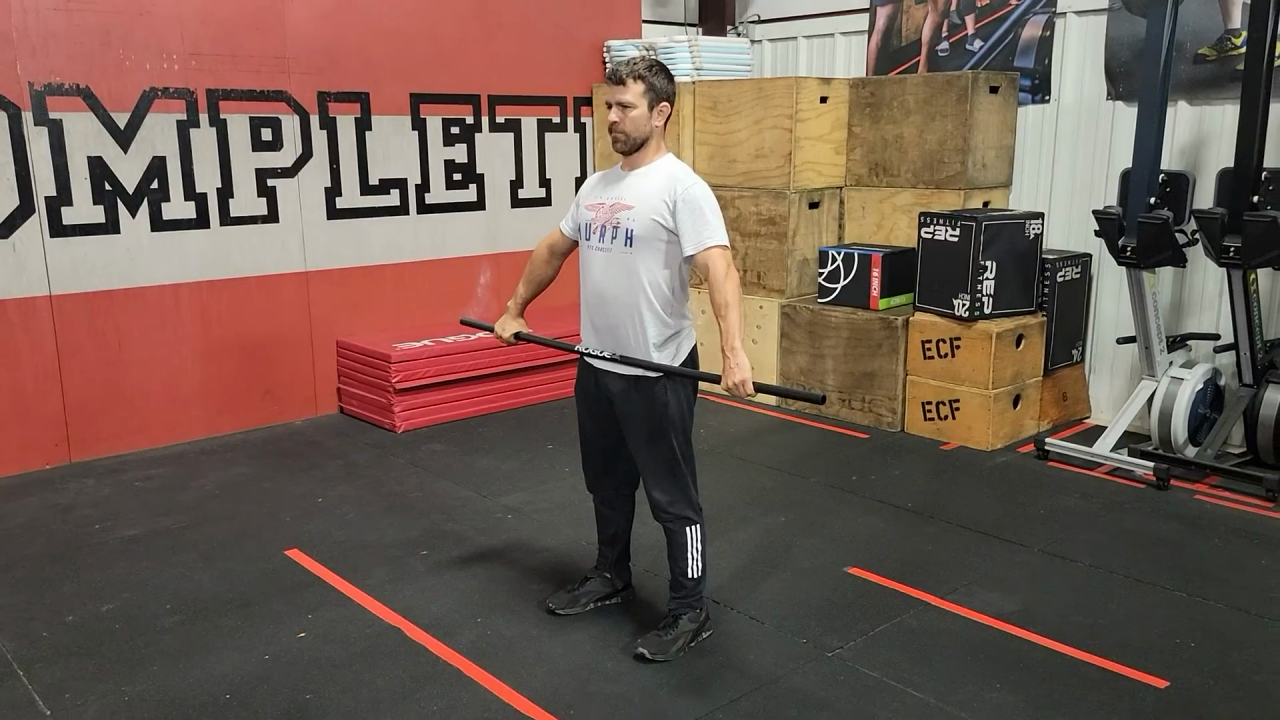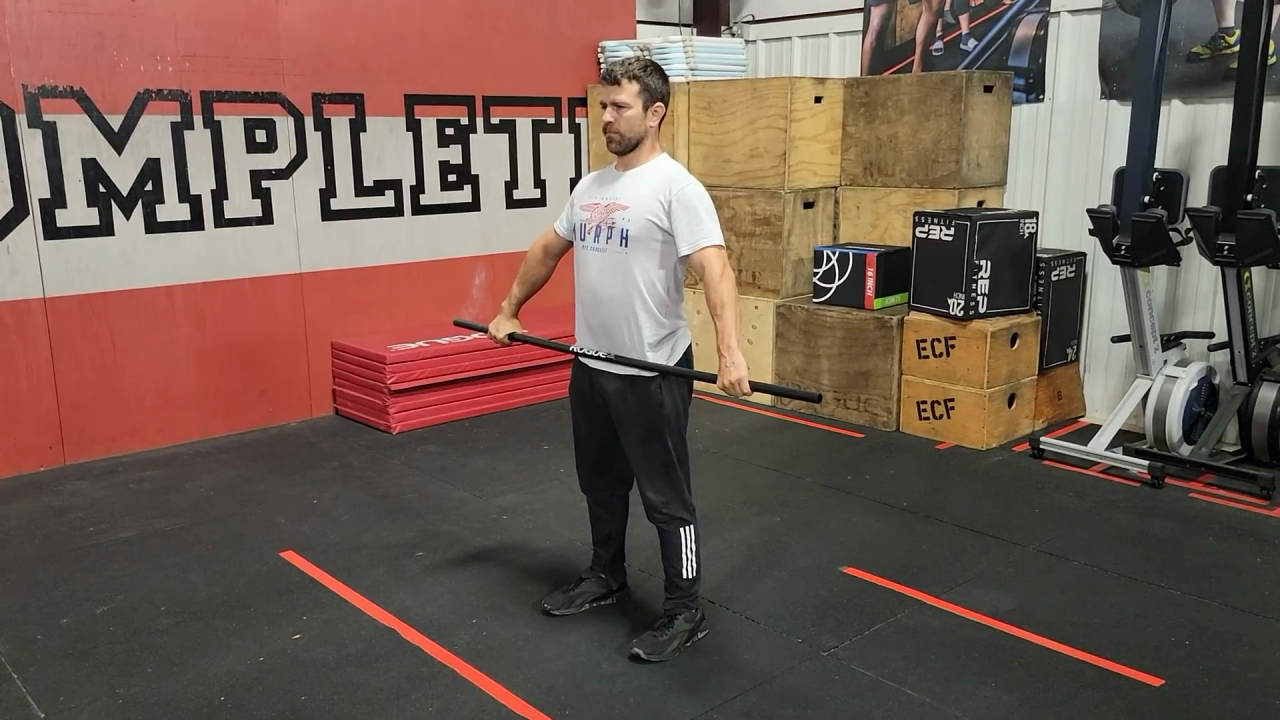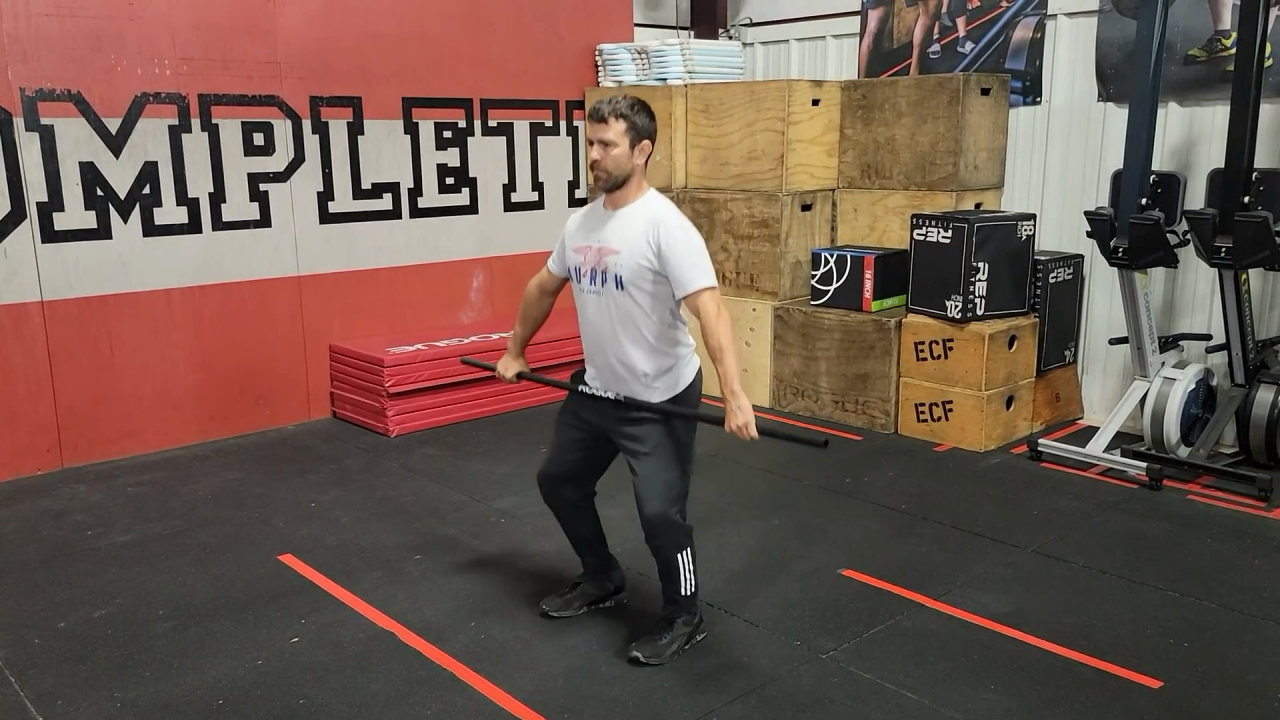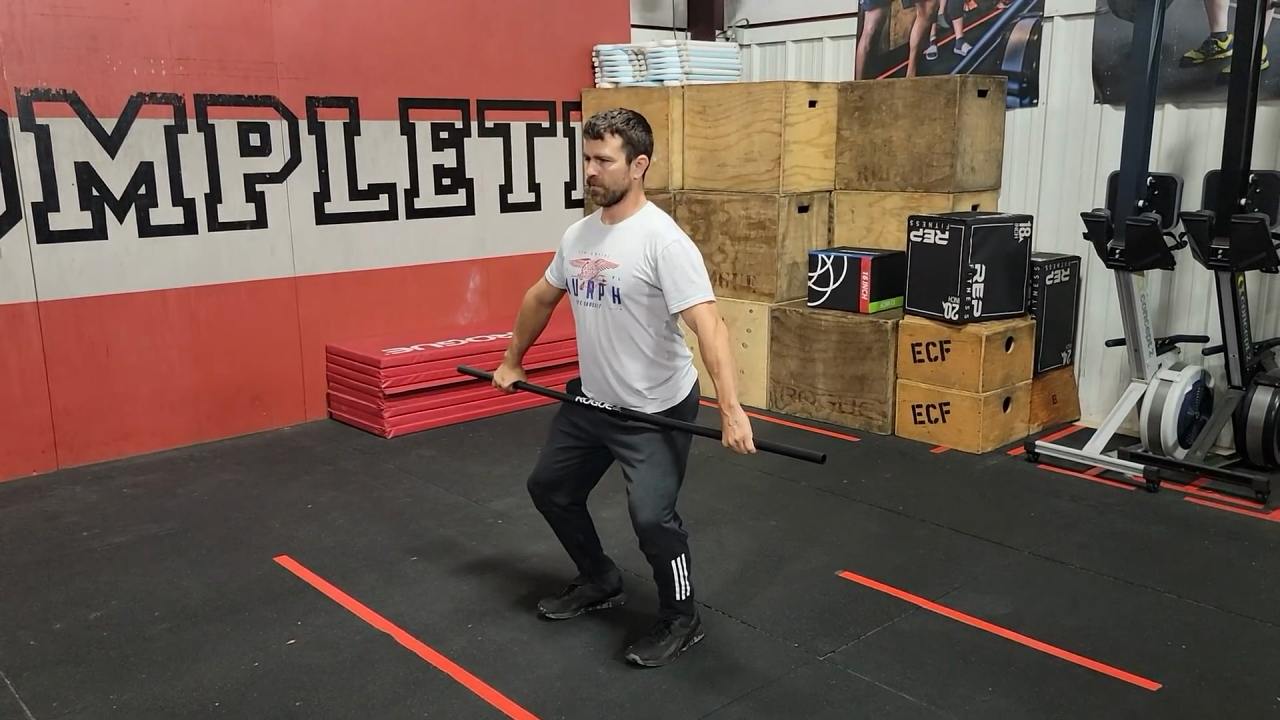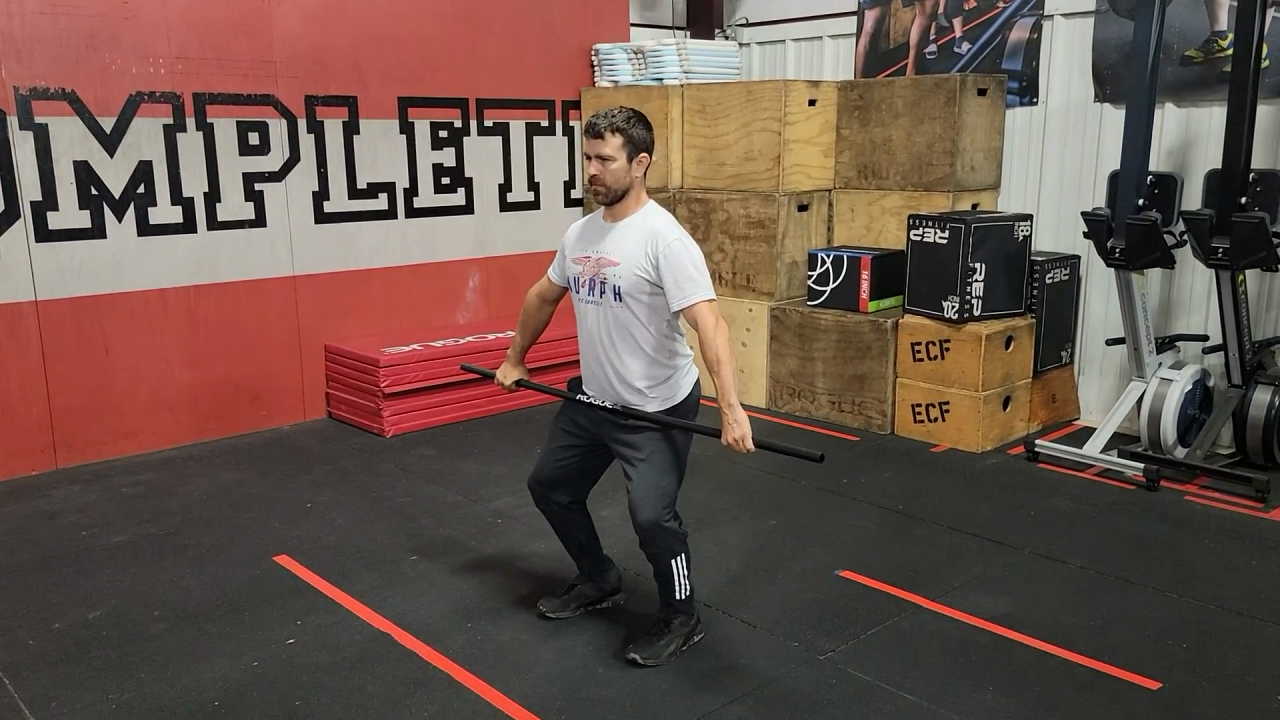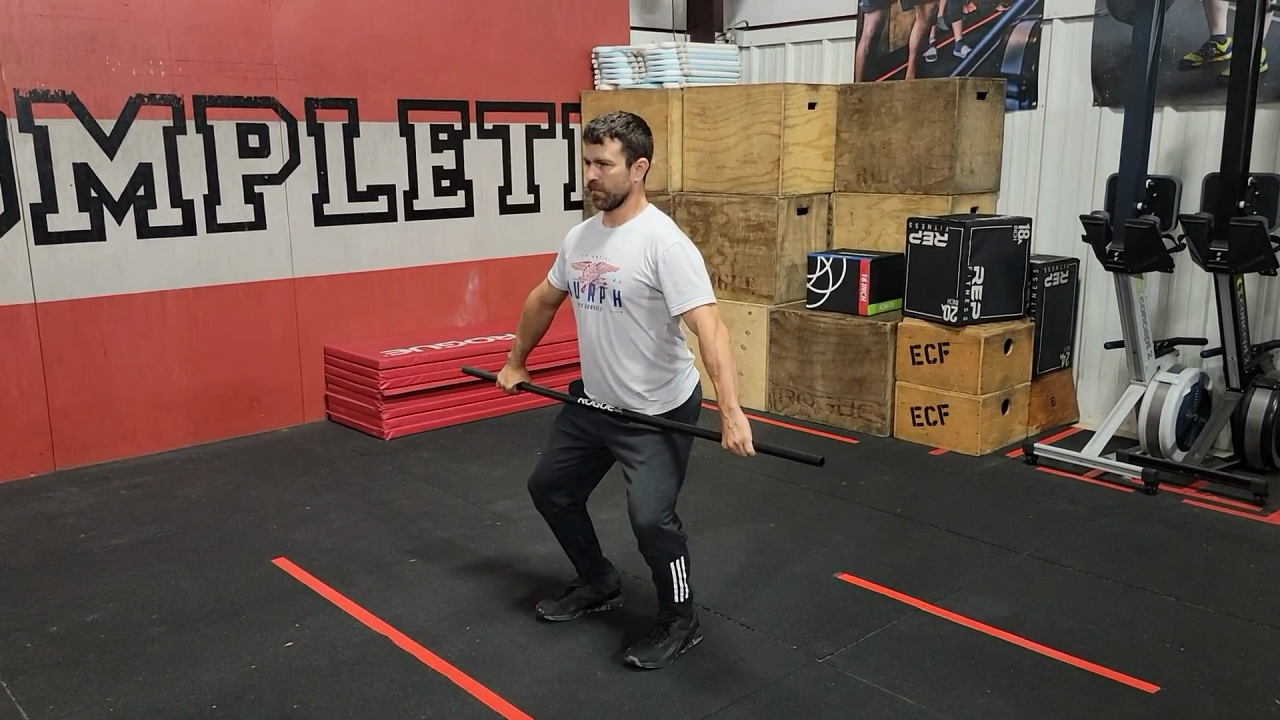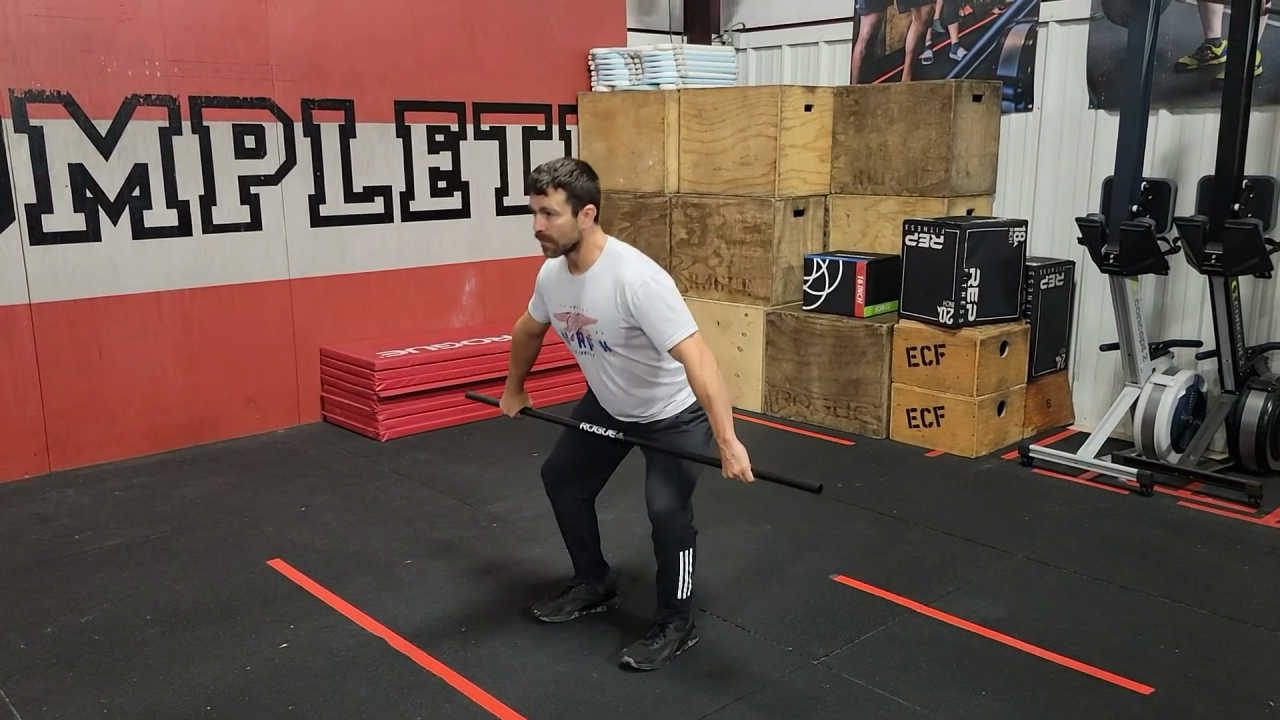
dt=0.5s
person 1, frame 1
left shoulder: (681, 187)
right shoulder: (596, 187)
left elbow: (719, 269)
right elbow: (552, 250)
left wrist: (734, 352)
right wrist: (515, 310)
left hip: (656, 373)
right hip: (596, 366)
left knee: (671, 497)
right knee: (606, 482)
left ankle: (689, 611)
right ankle: (611, 575)
person 1, frame 2
left shoulder: (675, 187)
right shoulder: (590, 187)
left elbow: (714, 267)
right elbow: (547, 249)
left wrist: (730, 350)
right wrist: (508, 309)
left hip: (651, 372)
right hip: (590, 365)
left knee: (665, 497)
right knee: (600, 483)
left ankle: (684, 612)
right ankle: (606, 576)
person 1, frame 3
left shoulder: (665, 226)
right shoulder: (580, 223)
left elbow: (709, 308)
right elbow: (543, 287)
left wrist: (733, 394)
right wrist: (515, 350)
left hip: (661, 399)
right hip: (597, 389)
left knee: (659, 509)
right knee: (559, 481)
left ankle: (683, 617)
right ankle: (602, 579)
person 1, frame 4
left shoulder: (663, 240)
right shoulder: (578, 235)
left elbow: (707, 324)
right elbow: (540, 298)
left wrist: (731, 410)
right wrist: (512, 360)
left hip: (656, 409)
right hip: (591, 399)
left knee: (652, 516)
right knee: (549, 487)
left ankle: (681, 619)
right ankle: (600, 582)
person 1, frame 5
left shoulder: (664, 238)
right shoulder: (580, 233)
left elbow: (707, 322)
right elbow: (543, 296)
left wrist: (731, 408)
right wrist: (515, 359)
left hip: (657, 409)
right hip: (592, 398)
left knee: (652, 515)
right knee: (549, 485)
left ankle: (680, 619)
right ankle: (599, 581)
person 1, frame 6
left shoulder: (664, 243)
right shoulder: (579, 237)
left elbow: (708, 326)
right elbow: (543, 300)
left wrist: (731, 411)
right wrist: (515, 362)
left hip: (656, 413)
right hip: (592, 402)
left knee: (650, 517)
right knee: (549, 488)
left ankle: (679, 622)
right ankle: (597, 585)
person 1, frame 7
left shoulder: (635, 278)
right shoulder: (552, 274)
left elbow: (697, 358)
right elbow: (528, 330)
left wrist: (727, 441)
right wrist: (514, 389)
left hip: (676, 409)
right hip: (609, 403)
left knee: (667, 507)
right knee: (562, 478)
left ankle: (675, 623)
right ankle: (593, 584)
